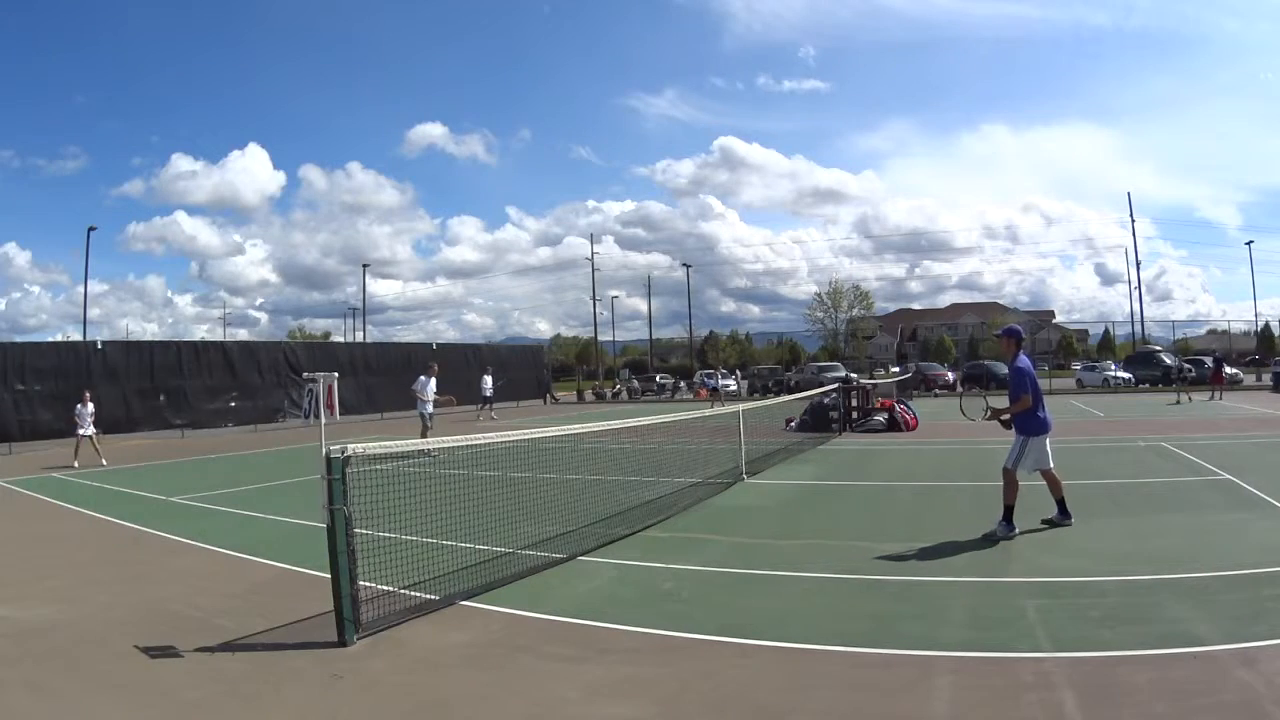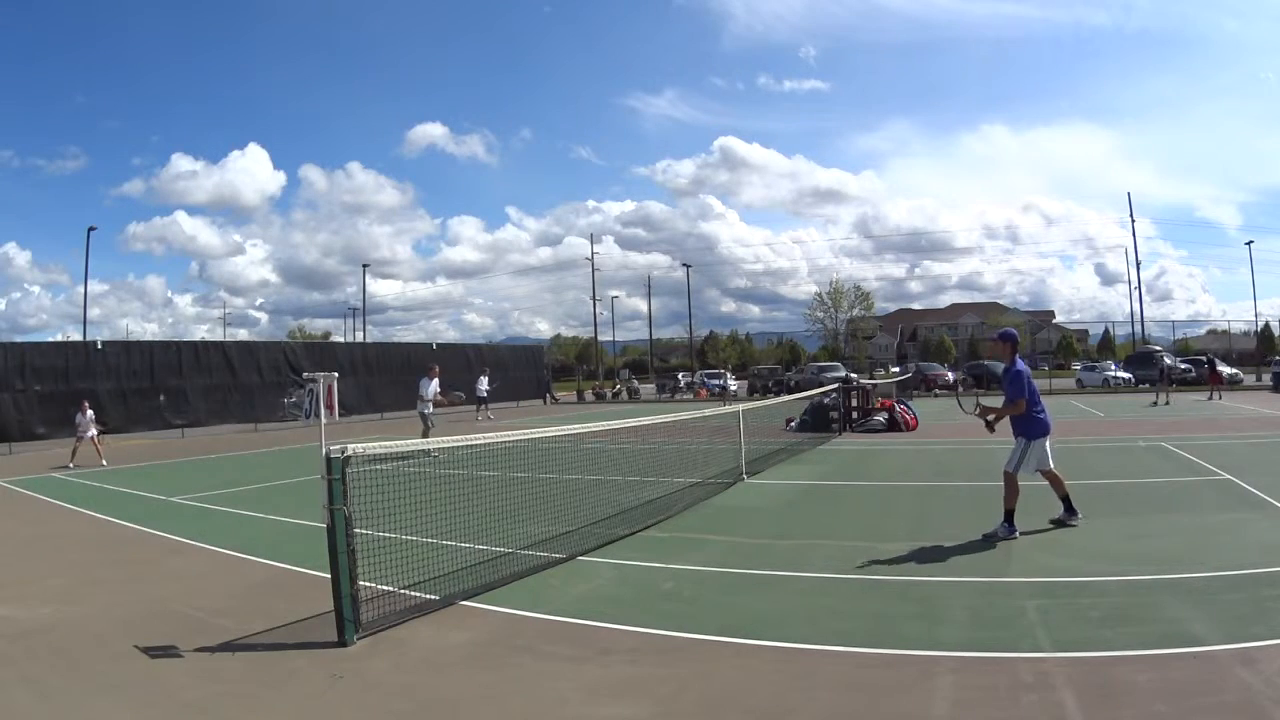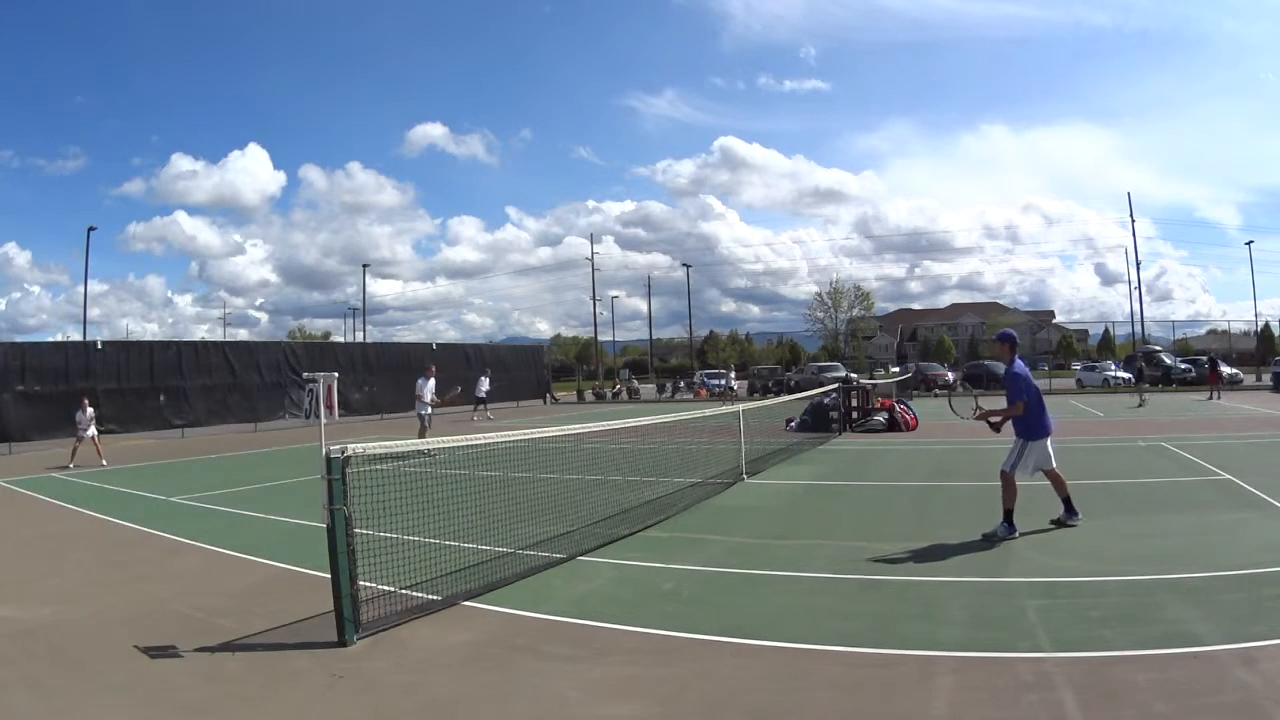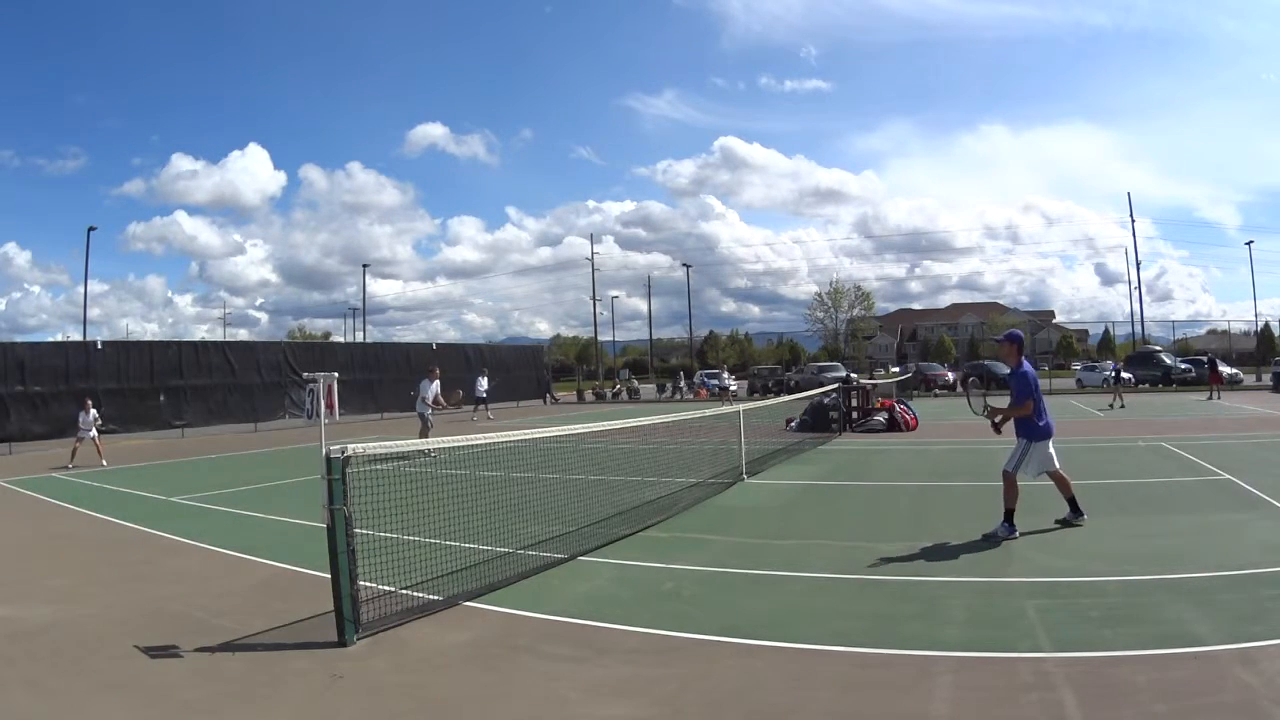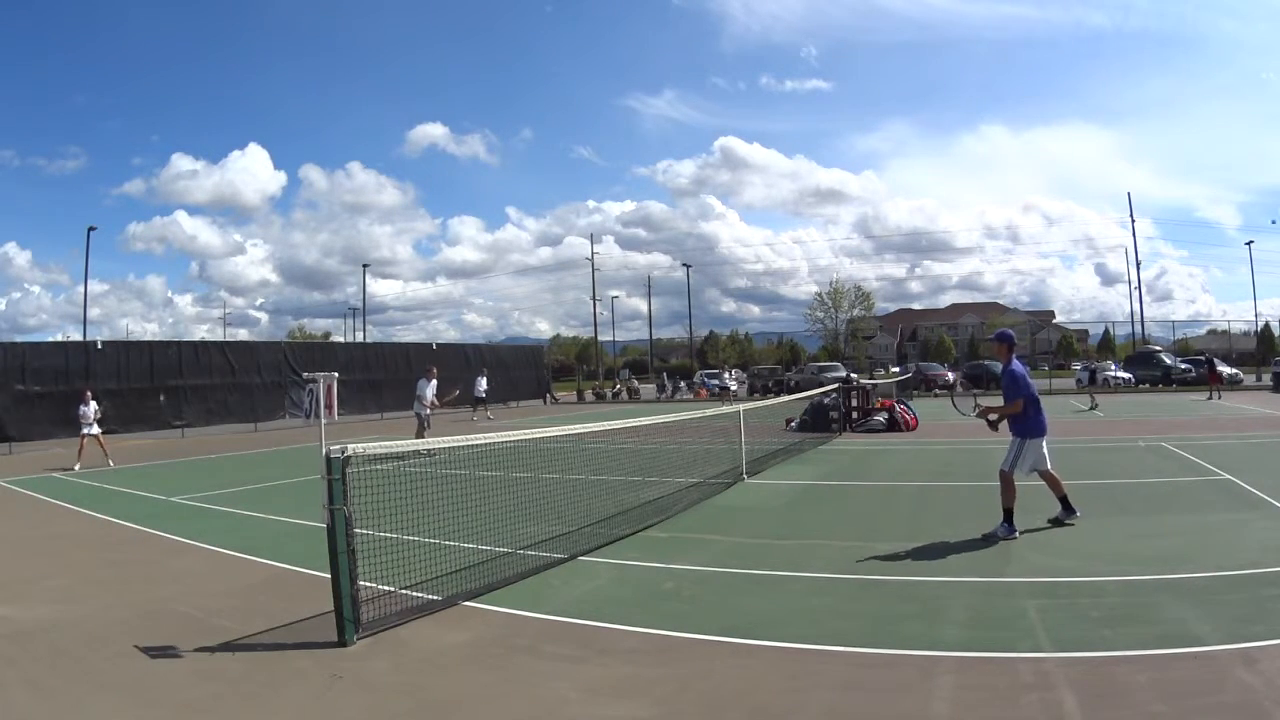
dt=0.7s
person 1, frame 1
left shoulder: (1018, 367)
right shoulder: (1021, 363)
left elbow: (1026, 402)
left wrist: (1001, 412)
right wrist: (1009, 417)
left hip: (1030, 429)
right hip: (1038, 425)
left knee: (1009, 471)
right knee: (1046, 470)
left ankle: (1007, 524)
right ankle: (1063, 513)
person 1, frame 2
left shoulder: (1018, 372)
right shoulder: (1009, 370)
left elbow: (1020, 407)
right elbow: (1009, 401)
left wrist: (991, 411)
right wrist: (994, 420)
left hip: (1031, 431)
right hip: (1037, 427)
left knee: (1010, 474)
right knee: (1047, 470)
left ankle: (1008, 526)
right ankle: (1070, 511)
person 1, frame 3
left shoulder: (1014, 373)
right shoulder: (1016, 368)
left elbow: (1018, 409)
left wrist: (990, 414)
right wrist: (1000, 422)
left hip: (1030, 432)
right hip: (1040, 428)
left knee: (1006, 474)
right knee: (1050, 470)
left ankle: (1008, 526)
right ankle: (1070, 512)
person 1, frame 4
left shoulder: (1023, 373)
right shoulder: (1016, 372)
left elbow: (1027, 408)
right elbow: (1015, 404)
left wrist: (999, 412)
right wrist: (1000, 422)
left hip: (1033, 434)
right hip: (1040, 431)
left knee: (1009, 474)
right knee: (1053, 471)
left ankle: (1008, 526)
right ankle: (1076, 512)
person 1, frame 5
left shoulder: (1012, 372)
right shoulder: (1013, 369)
left elbow: (1017, 406)
left wrist: (990, 410)
right wrist: (997, 419)
left hip: (1027, 431)
right hip: (1035, 428)
left knee: (1006, 474)
right knee: (1044, 471)
left ankle: (1008, 526)
right ankle: (1068, 510)
